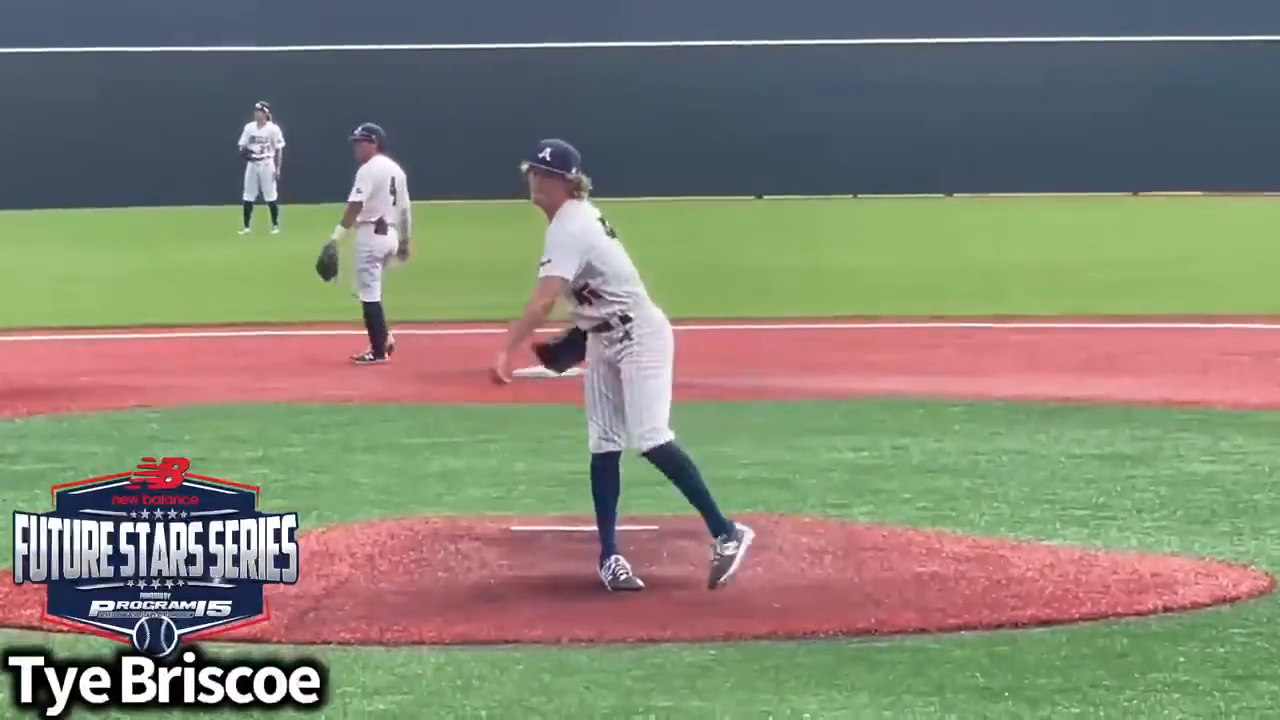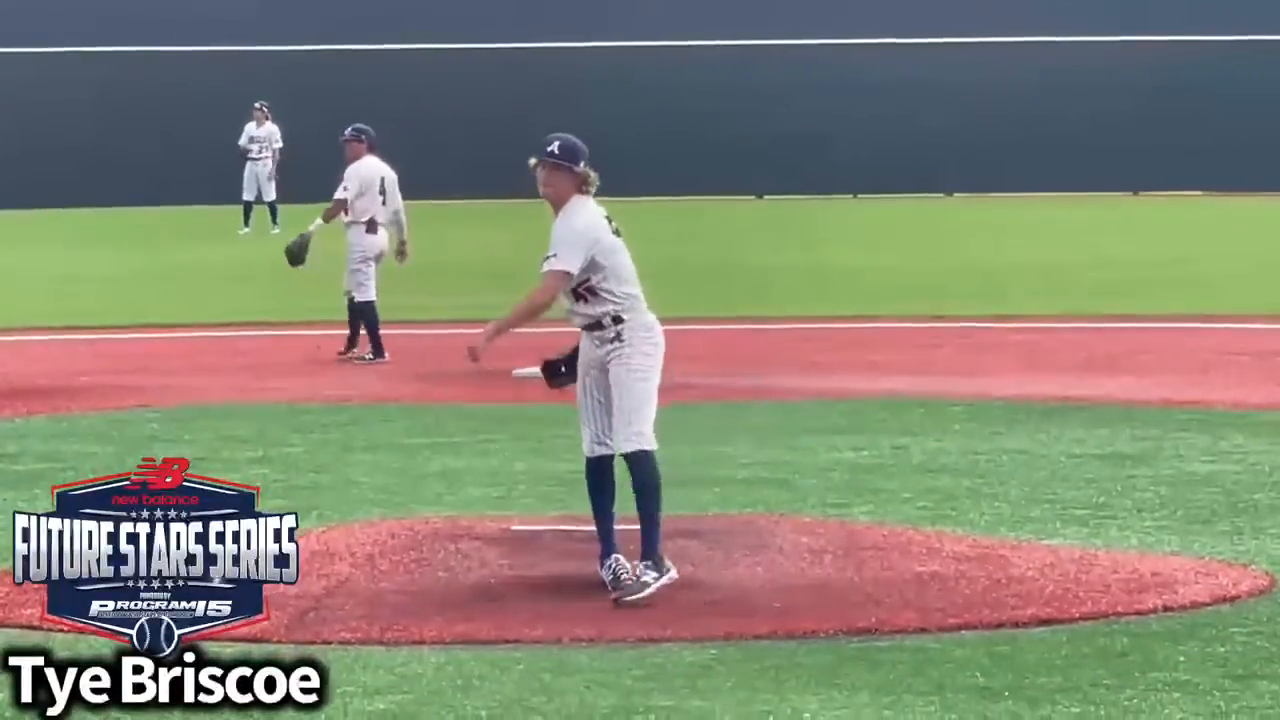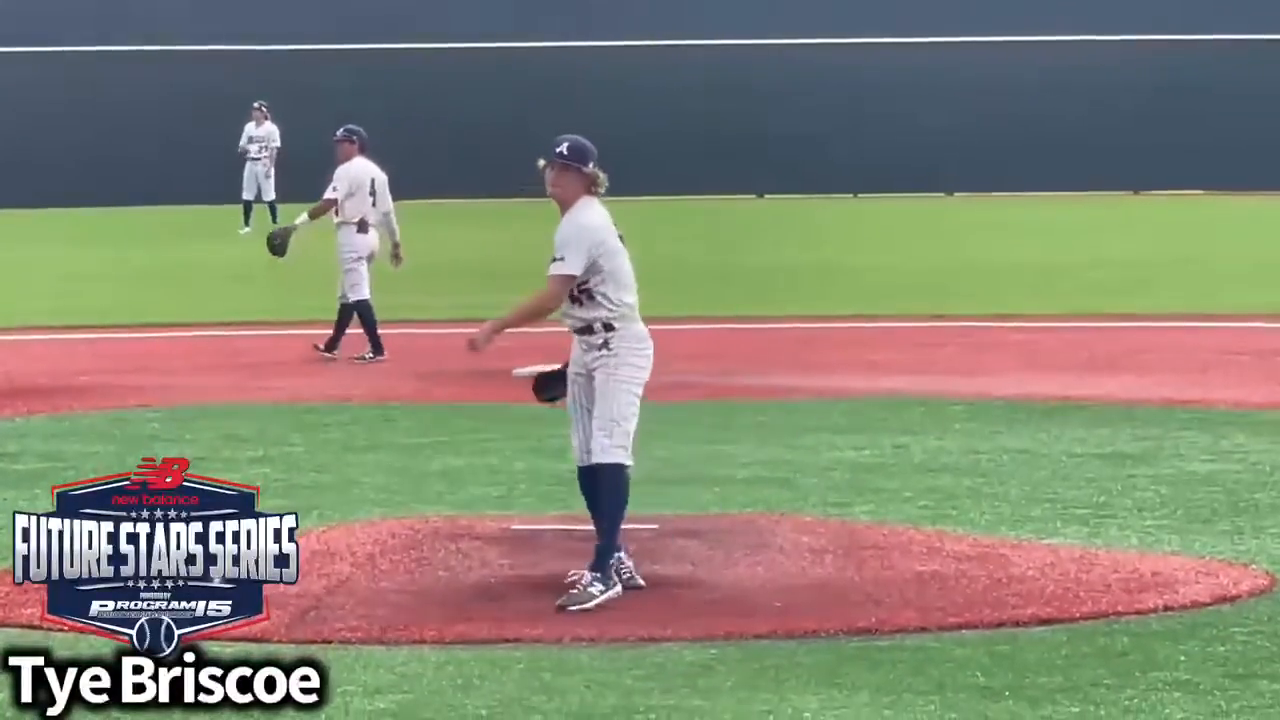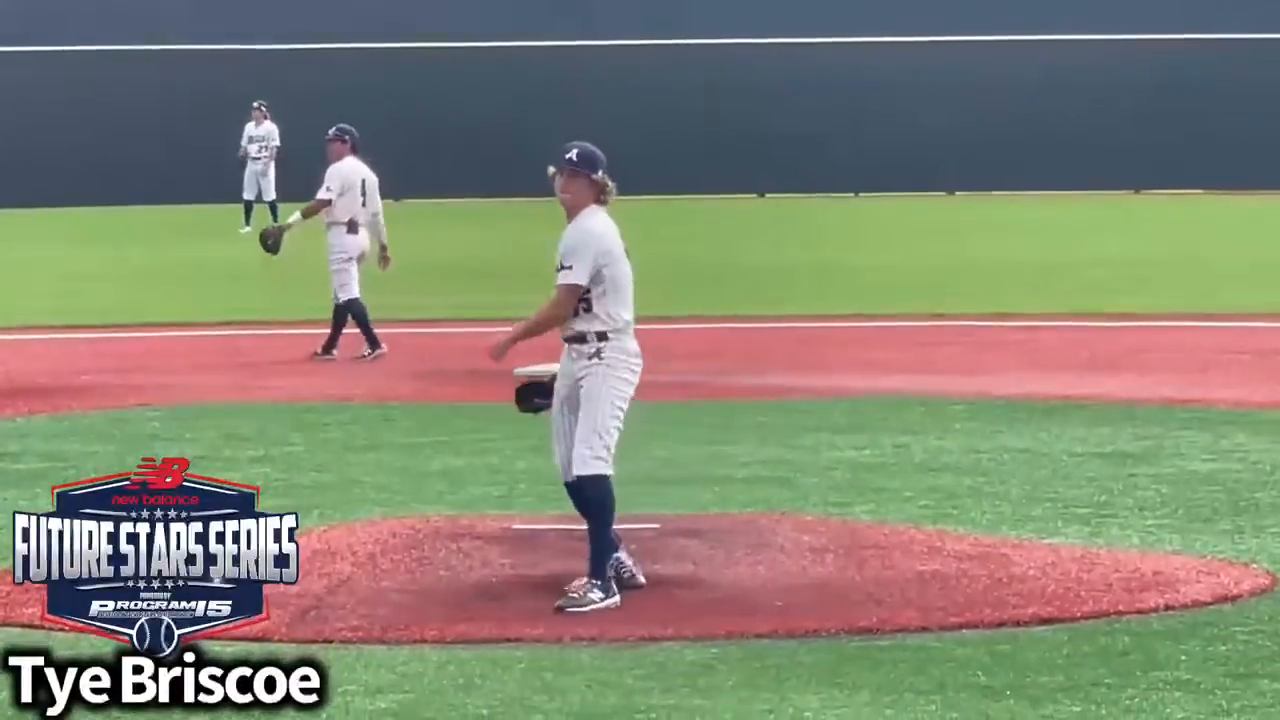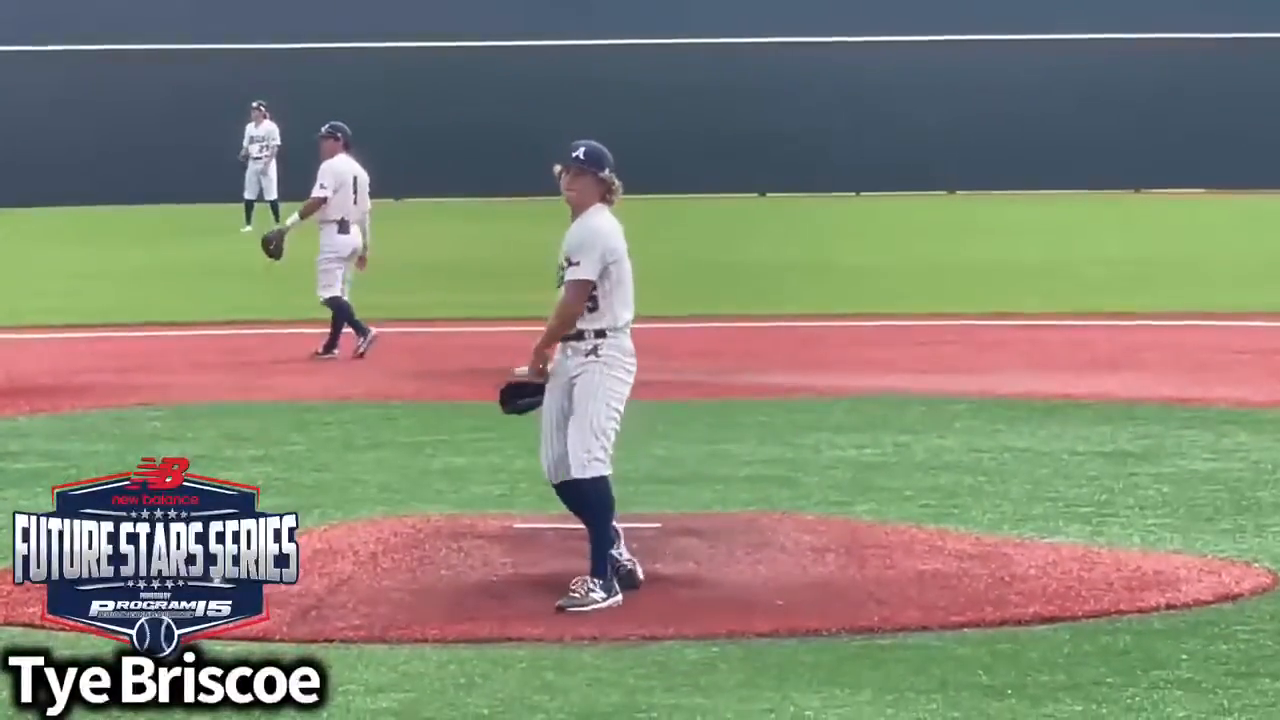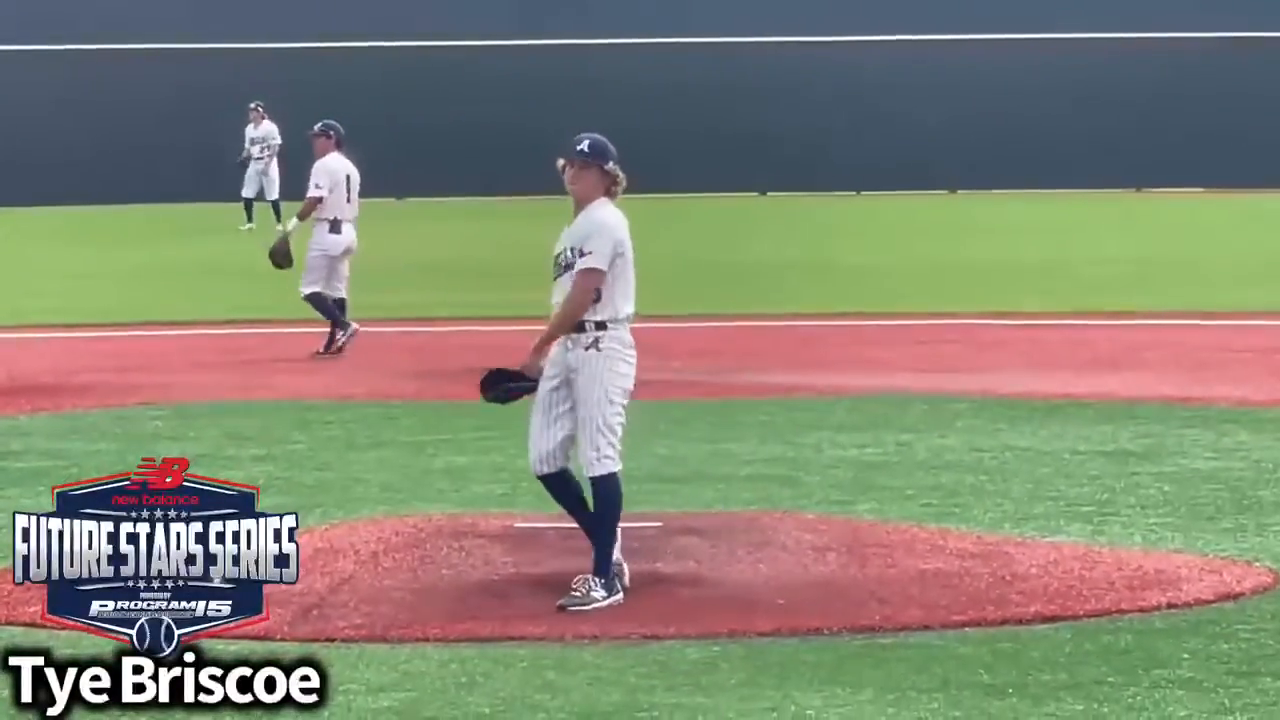
dt=0.1s
person 1, frame 1
left shoulder: (570, 227)
right shoulder: (580, 215)
left elbow: (545, 297)
left wrist: (506, 349)
right wrist: (579, 335)
left hip: (640, 337)
right hip: (603, 340)
left knee: (649, 438)
right knee: (603, 447)
left ankle: (727, 533)
right ankle: (609, 557)
person 1, frame 2
left shoulder: (576, 223)
right shoulder: (580, 216)
left elbow: (548, 292)
left wrist: (493, 333)
right wrist: (582, 341)
left hip: (633, 339)
right hip: (596, 342)
left knee: (633, 443)
right knee: (597, 450)
left ankle: (654, 561)
right ankle: (611, 554)
person 1, frame 3
left shoulder: (582, 224)
right shoulder: (582, 219)
left elbow: (552, 298)
left wrist: (492, 328)
right wrist: (573, 353)
left hip: (620, 348)
right hip: (587, 348)
left knee: (609, 453)
right knee: (588, 458)
left ankle: (602, 572)
right ankle: (613, 557)
person 1, frame 4
left shoulder: (588, 231)
right shoulder: (580, 231)
left elbow: (562, 307)
left wrist: (510, 339)
right wrist: (563, 363)
left hip: (608, 358)
right hip: (578, 358)
left knee: (588, 461)
right knee: (572, 468)
left ankle: (602, 579)
right ankle: (610, 553)
person 1, frame 5
left shoulder: (595, 229)
right shoulder: (581, 230)
left elbow: (573, 305)
left wrist: (540, 348)
right wrist: (551, 355)
left hip: (602, 358)
right hip: (571, 356)
left knee: (586, 464)
right knee: (559, 469)
left ankle: (603, 578)
right ankle: (611, 546)
person 1, frame 6
left shoulder: (605, 222)
right shoulder: (573, 229)
left elbow: (585, 295)
left wrist: (540, 343)
right wrist: (544, 351)
left hip: (603, 348)
right hip: (564, 349)
left knee: (599, 459)
right knee: (543, 457)
left ankle: (604, 577)
right ankle: (604, 541)
person 2, frame 1
left shoulder: (369, 169)
right shoulder: (396, 170)
left elbow: (355, 207)
right elbow: (404, 209)
left wrist: (335, 237)
right wrist: (405, 240)
left hip: (371, 236)
right hip: (390, 235)
left knee: (369, 293)
right knee: (368, 289)
left ankle: (378, 350)
right ankle: (382, 339)
person 2, frame 2
left shoulder: (357, 169)
right shoulder: (387, 171)
left elbow: (339, 204)
right elbow: (397, 210)
left wrist: (312, 228)
right wrist: (402, 240)
left hip: (362, 235)
right hip: (379, 235)
left knee: (364, 294)
right knee: (354, 290)
left ankle: (378, 350)
right ankle: (352, 344)
person 2, frame 3
left shoulder: (347, 170)
right shoulder: (378, 173)
left elbow: (328, 203)
right elbow: (388, 212)
left wrist: (298, 223)
right wrist: (396, 243)
left hip: (353, 235)
right hip: (370, 235)
left knee: (358, 294)
right knee: (347, 293)
left ankle: (377, 349)
right ankle: (333, 344)
person 2, frame 4
left shoulder: (338, 169)
right shoulder: (368, 173)
left elbow: (321, 203)
right elbow: (376, 213)
left wrist: (291, 221)
right wrist: (383, 246)
left hip: (342, 235)
right hip: (361, 235)
left knee: (346, 295)
right knee: (344, 293)
left ankle: (374, 344)
right ankle: (330, 346)
person 2, frame 5
left shoulder: (331, 166)
right shoulder: (360, 170)
left elbow: (317, 202)
right elbow: (365, 211)
left wrist: (289, 223)
right wrist: (365, 246)
left hip: (335, 234)
right hip: (353, 234)
left knee: (329, 293)
right knee: (339, 292)
left ankle: (363, 332)
right ankle: (331, 345)
person 2, frame 6
left shoulder: (324, 165)
right shoulder: (351, 168)
left elbow: (313, 201)
left wrist: (290, 227)
left hip: (327, 232)
right hip: (347, 232)
left knee: (310, 289)
right knee: (337, 290)
left ankle: (345, 325)
right ankle: (332, 343)
